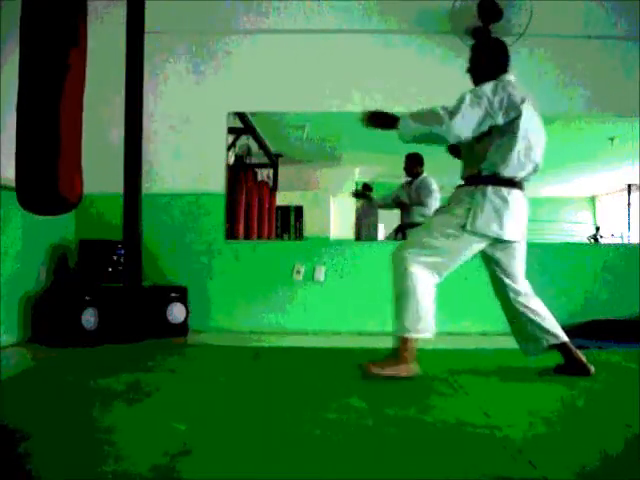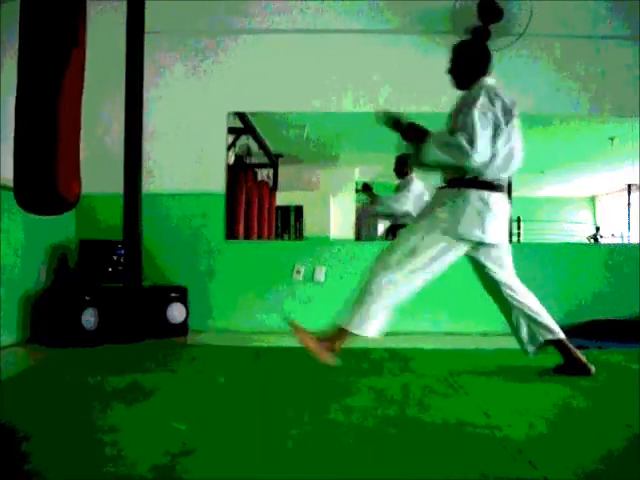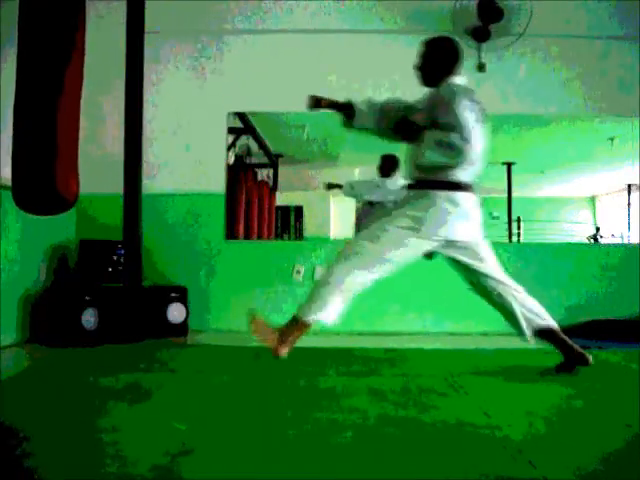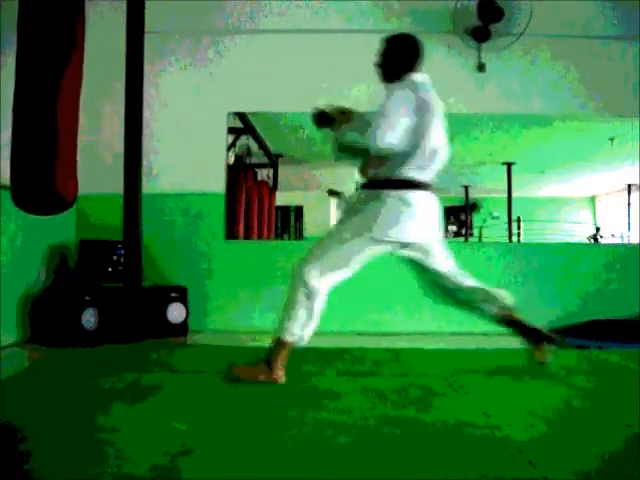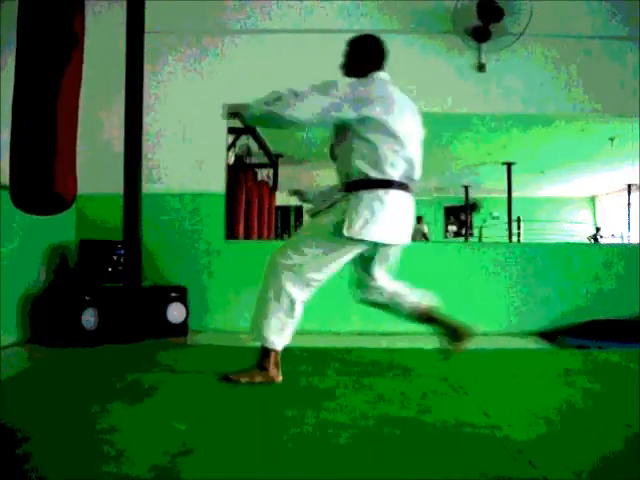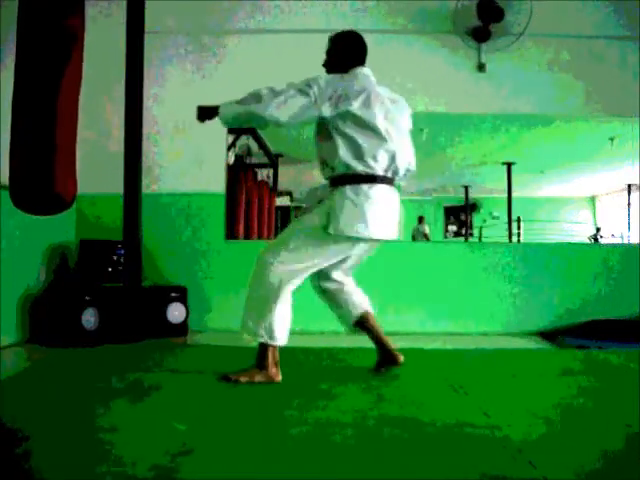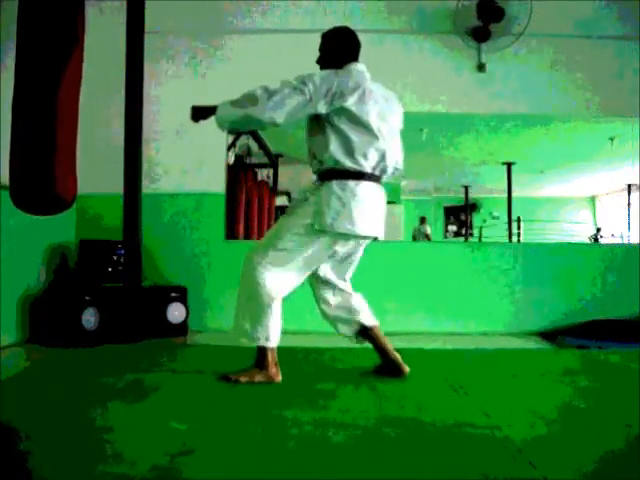
dt=0.1s
person 1, frame 1
left shoulder: (496, 92)
right shoulder: (521, 104)
left elbow: (450, 123)
left wrist: (394, 123)
right wrist: (469, 154)
left hip: (485, 200)
right hip: (509, 203)
left knee: (411, 258)
right knee: (514, 289)
left ankle: (405, 355)
right ankle: (573, 358)
person 1, frame 2
left shoulder: (482, 98)
right shoulder: (492, 101)
left elbow: (469, 152)
right elbow: (473, 150)
left wrist: (421, 145)
right wrist: (417, 134)
left hip: (465, 205)
right hip: (489, 208)
left knee: (395, 267)
right knee: (506, 287)
left ankle: (331, 343)
right ankle: (573, 356)
person 1, frame 3
left shoulder: (454, 97)
right shoulder: (434, 101)
left elbow: (461, 147)
right elbow: (389, 116)
left wrist: (418, 134)
right wrist: (337, 105)
left hip: (434, 204)
right hip: (457, 206)
left knee: (355, 259)
right knee: (494, 282)
left ankle: (285, 337)
right ankle: (569, 349)
person 1, frame 4
left shoulder: (404, 94)
right shoulder: (426, 98)
left elbow: (378, 139)
left wrist: (340, 126)
right wrist: (344, 121)
left hip: (390, 205)
right hip: (421, 207)
left knee: (313, 270)
right knee: (452, 279)
left ankle: (273, 364)
right ankle: (530, 332)
person 1, frame 5
left shoulder: (355, 92)
right shoulder: (405, 105)
left elbow: (293, 106)
left wrist: (245, 110)
left hip: (365, 206)
right hip: (397, 206)
left knee: (288, 269)
right knee: (373, 285)
left ankle: (268, 366)
right ankle: (448, 325)
person 1, frame 6
left shoulder: (337, 87)
right shoulder: (395, 101)
left elbow: (274, 104)
right elbow: (407, 164)
left wrist: (219, 110)
left hip: (351, 201)
right hip: (383, 201)
left knee: (275, 267)
right knee: (328, 274)
left ankle: (267, 365)
right ankle: (386, 348)
person 1, frame 7
left shoulder: (332, 83)
right shoulder: (387, 98)
left elbow: (271, 105)
right elbow: (394, 162)
left wrist: (214, 111)
left hip: (337, 197)
right hip: (370, 198)
left knee: (263, 265)
right knee: (329, 280)
left ankle: (267, 365)
right ankle: (389, 357)
